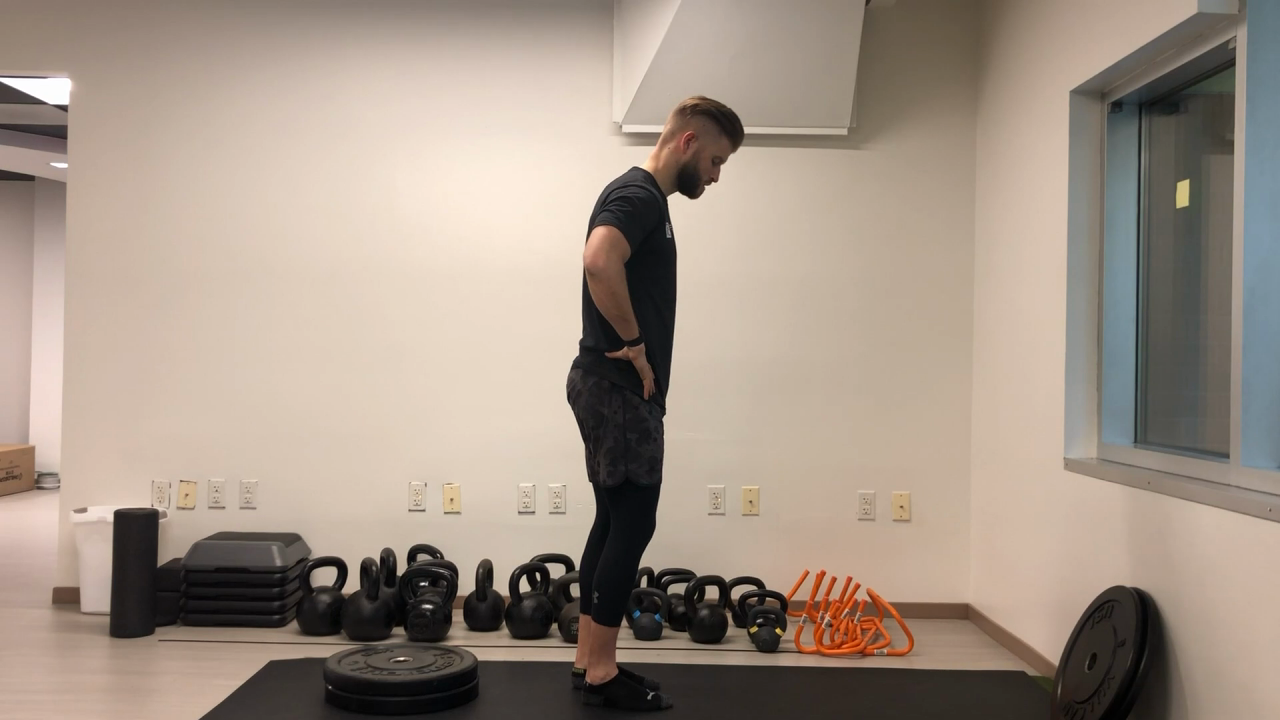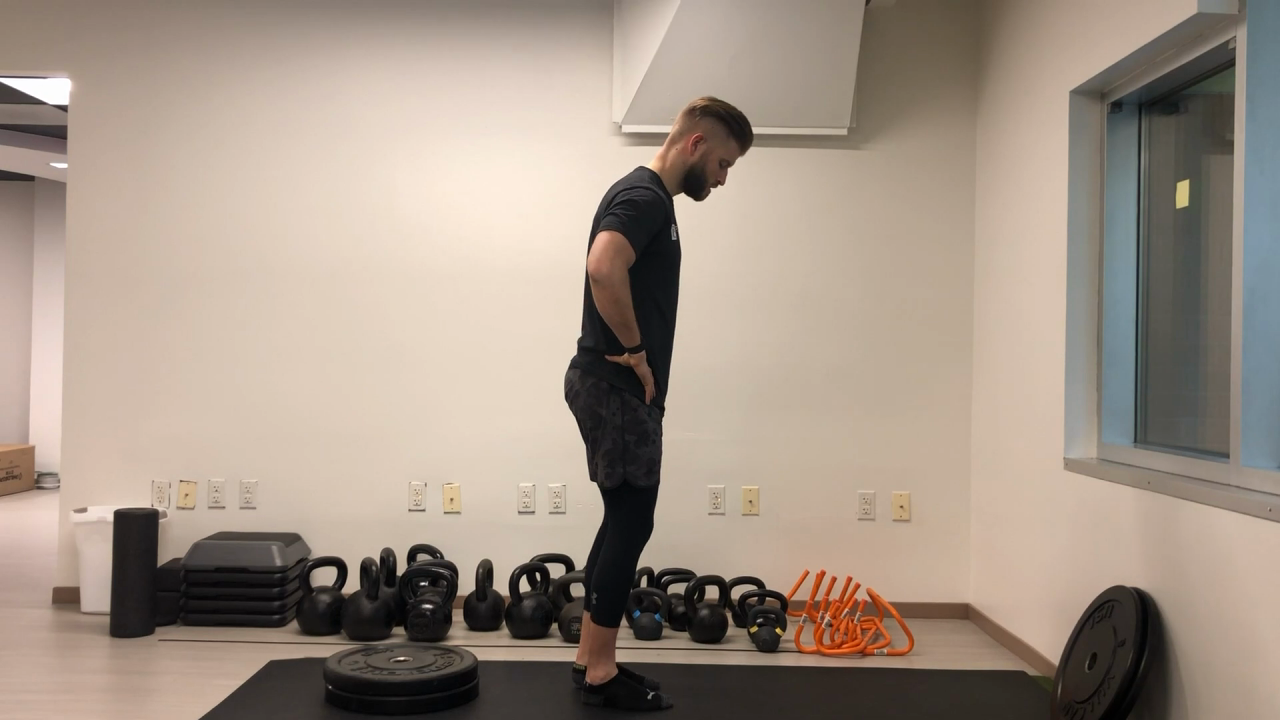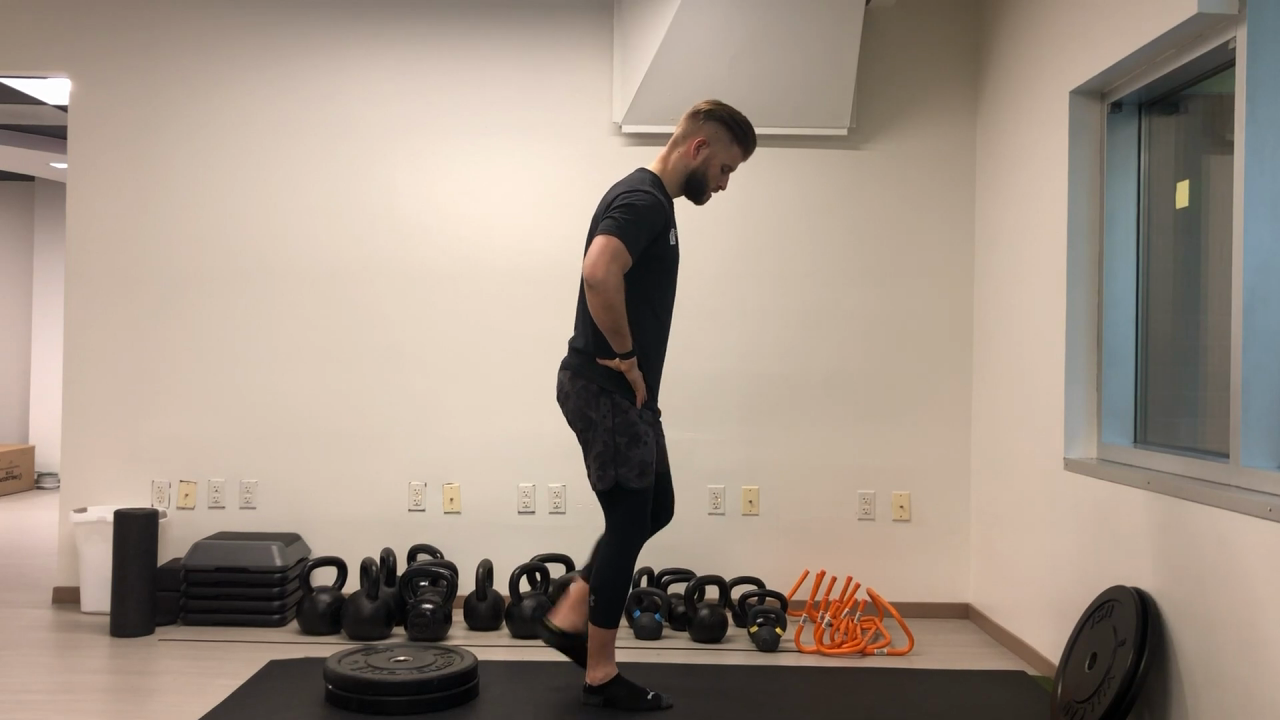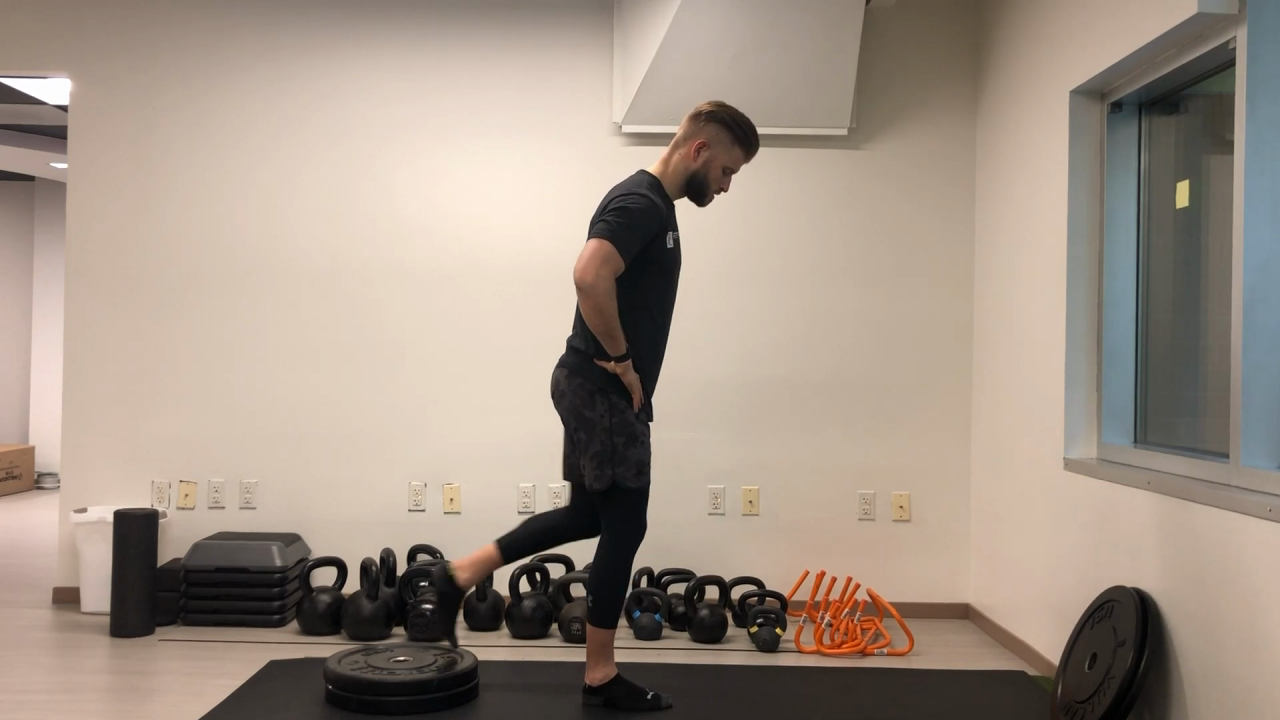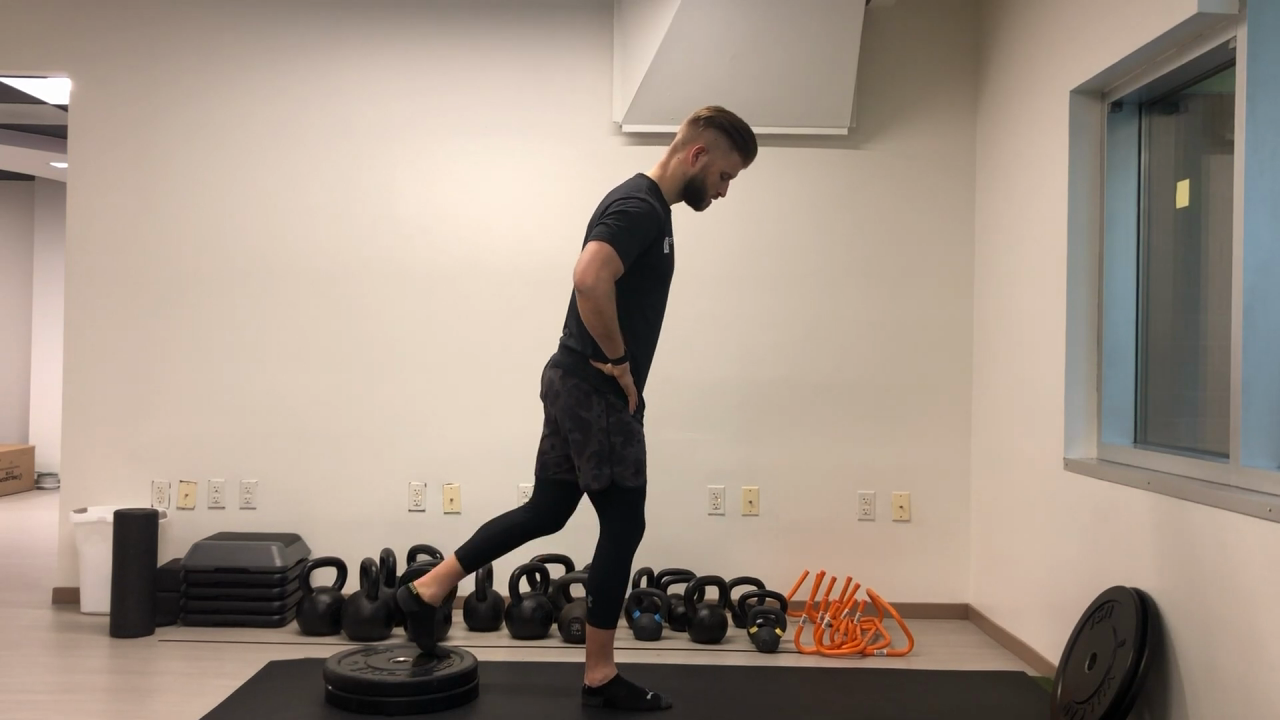
dt=0.3s
person 1, frame 1
left shoulder: (644, 197)
right shoulder: (636, 194)
right elbow: (599, 261)
right wrist: (634, 345)
left hip: (613, 385)
right hip: (618, 386)
left knee: (615, 521)
right knee: (633, 523)
left ankle: (589, 660)
right ankle: (602, 673)
person 1, frame 2
left shoulder: (649, 197)
right shoulder: (642, 197)
right elbow: (603, 269)
right wrist: (634, 352)
left hip: (615, 386)
right hip: (616, 386)
left knee: (621, 522)
right knee: (631, 523)
left ankle: (591, 656)
right ankle: (600, 672)
person 1, frame 3
left shoulder: (651, 200)
right shoulder: (642, 199)
right elbow: (599, 274)
right wrist: (626, 356)
left hip: (614, 388)
right hip: (605, 386)
left knee: (654, 509)
right knee: (630, 522)
left ankle: (569, 617)
right ankle: (600, 673)
person 1, frame 4
left shoulder: (656, 205)
right shoulder: (639, 202)
right elbow: (590, 276)
right wrist: (623, 361)
left hip: (597, 387)
right hip: (602, 389)
left knee: (589, 515)
right knee: (624, 525)
left ankle: (461, 576)
right ankle: (600, 675)
person 1, frame 5
left shoulder: (649, 206)
right shoulder: (639, 207)
right elbow: (590, 279)
right wrist: (619, 363)
left hip: (579, 384)
right hip: (596, 389)
left knee: (547, 510)
right knee: (623, 526)
left ankle: (426, 590)
right ankle: (600, 676)
